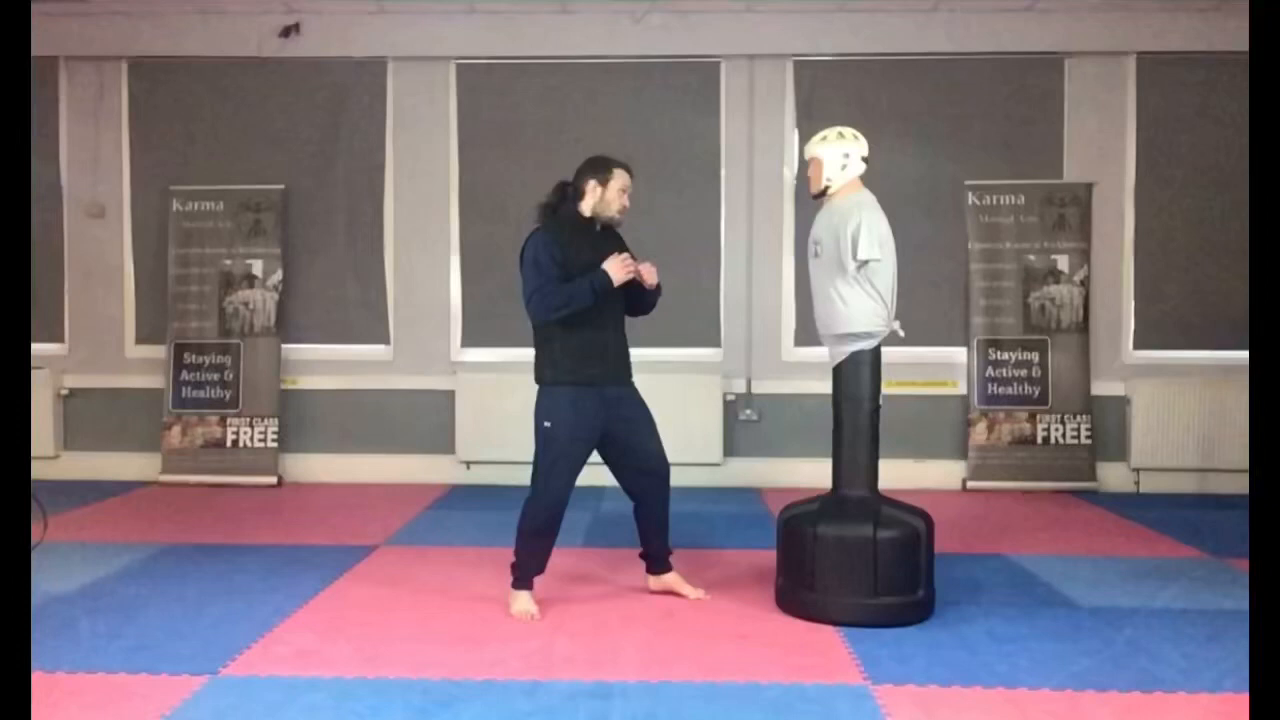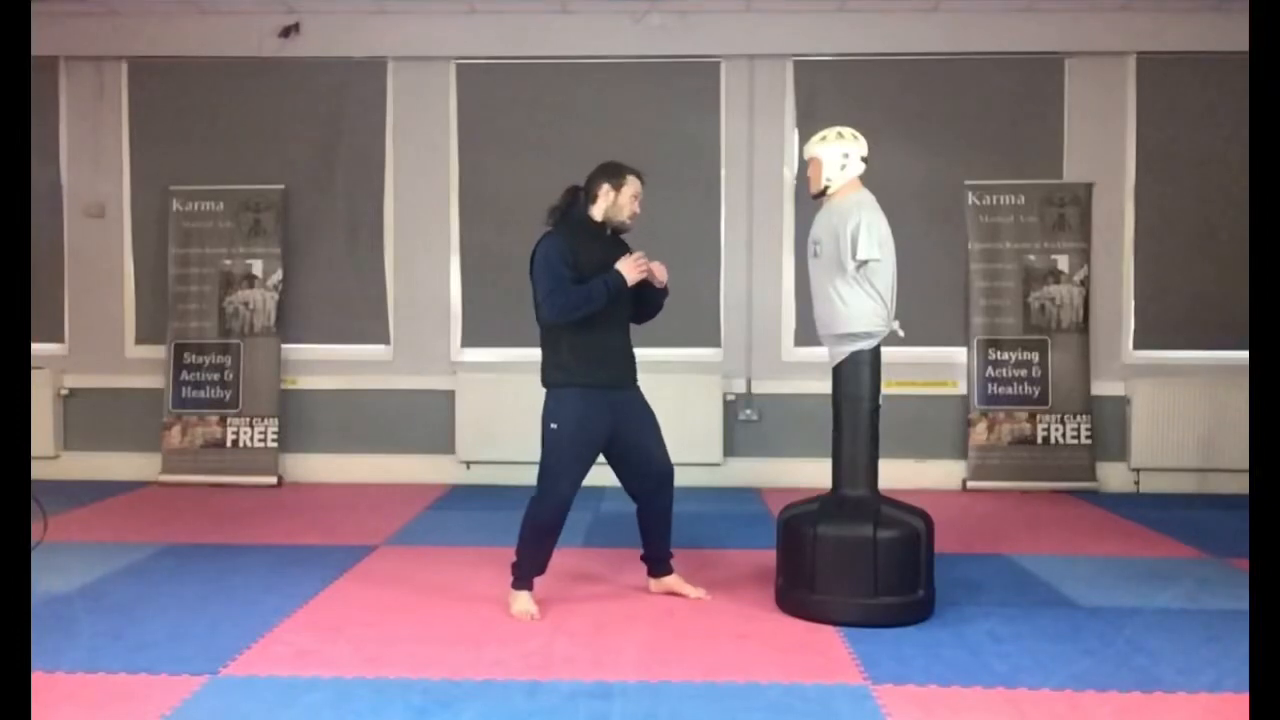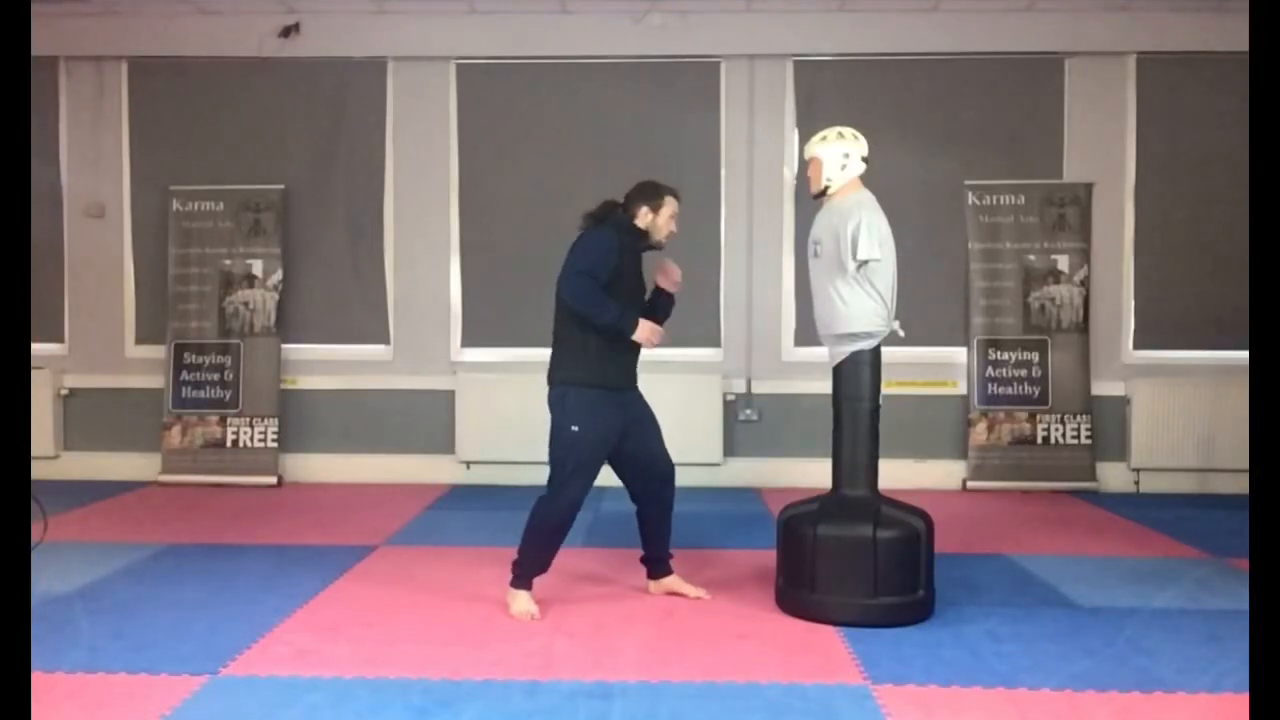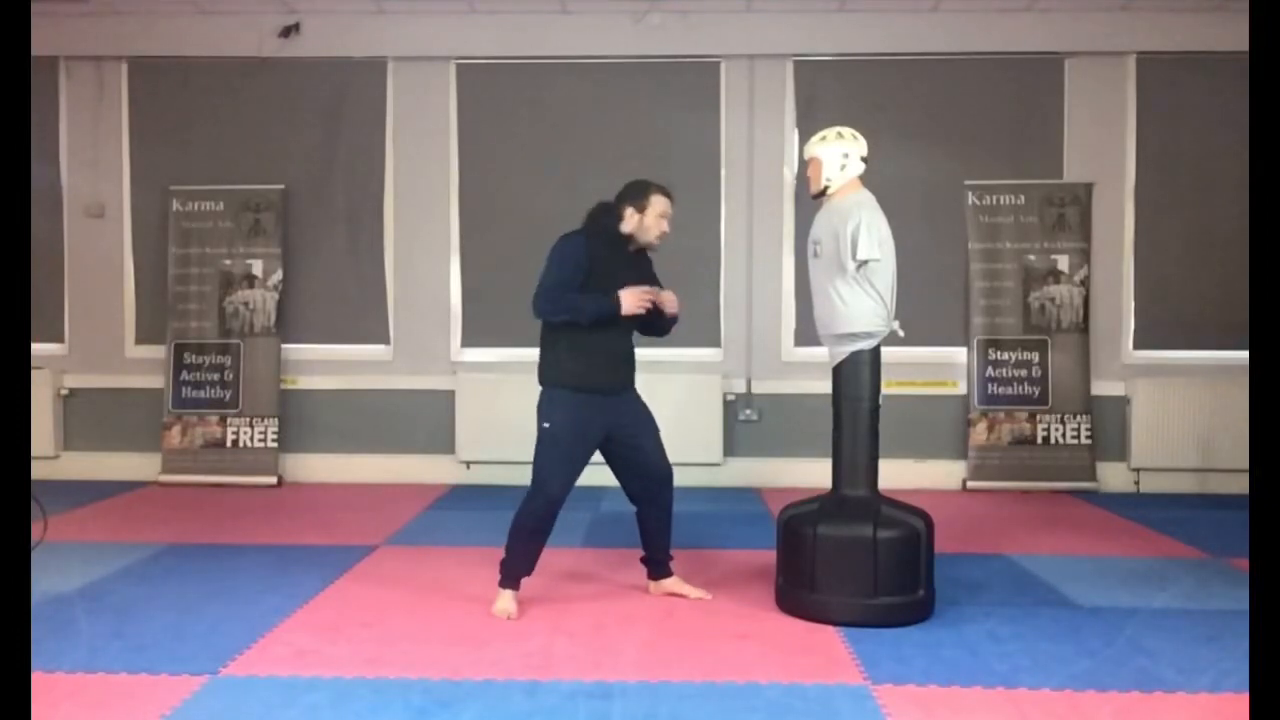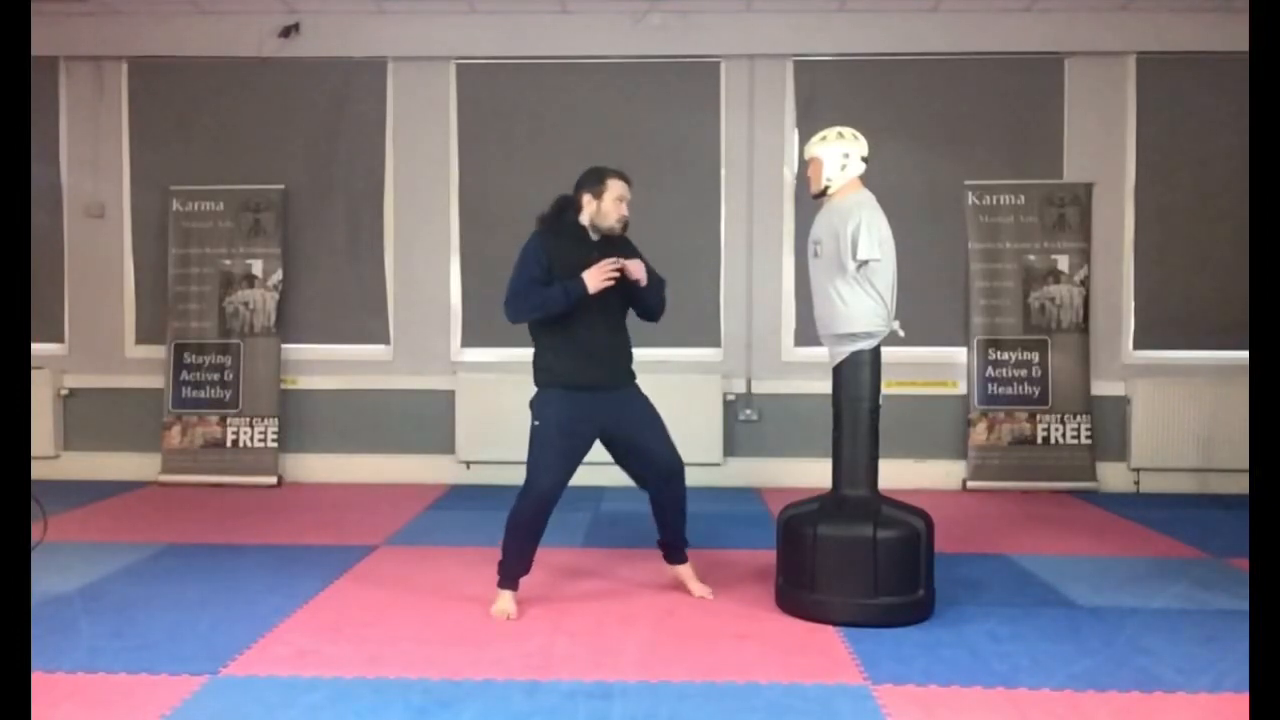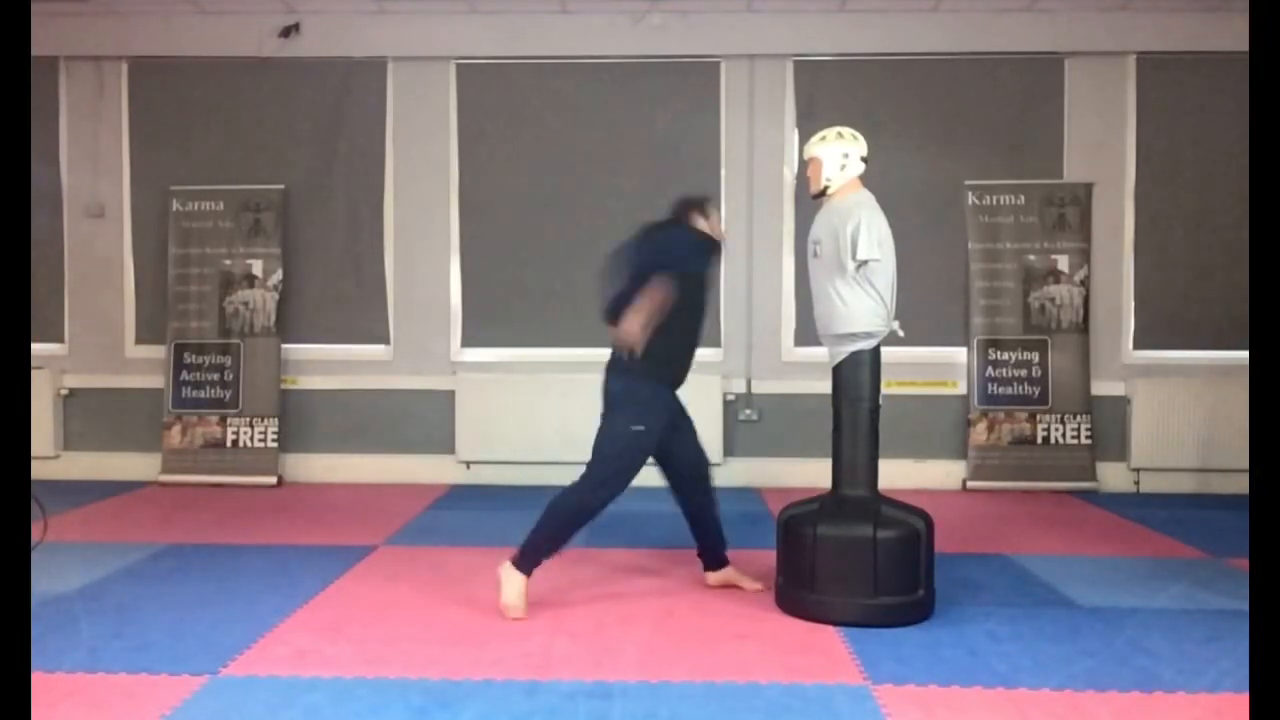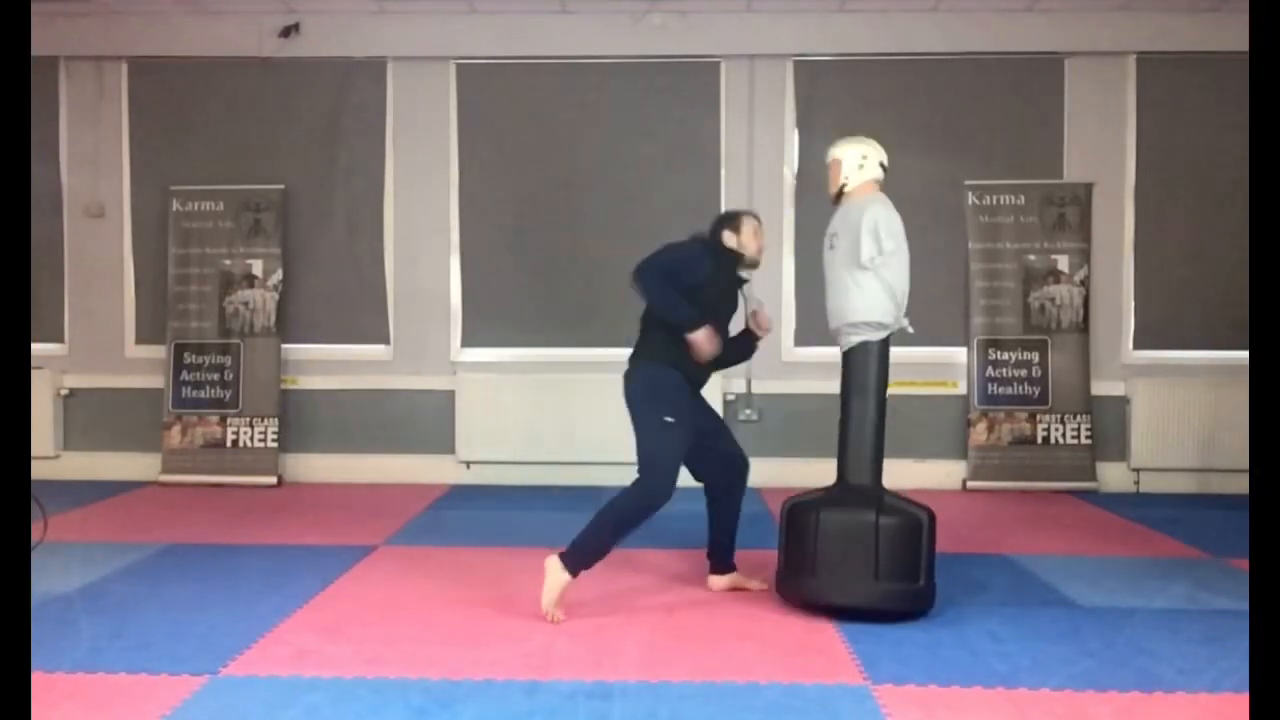
dt=0.4s
person 1, frame 1
left shoulder: (610, 241)
right shoulder: (546, 240)
left elbow: (633, 306)
right elbow: (541, 304)
left wrist: (648, 286)
right wrist: (602, 280)
left hip: (616, 387)
right hip: (566, 392)
left knee: (652, 472)
right knee: (551, 489)
left ankle: (659, 570)
right ankle: (522, 586)
person 1, frame 2
left shoulder: (616, 246)
right shoulder: (558, 243)
left elbow: (636, 313)
right elbow: (556, 307)
left wrist: (655, 287)
right wrist: (617, 280)
left hip: (622, 389)
right hip: (574, 394)
left knee: (656, 476)
right knee: (556, 489)
left ankle: (661, 573)
right ankle: (521, 587)
person 1, frame 3
left shoulder: (631, 255)
right shoulder: (605, 240)
right elbow: (573, 288)
left wrist: (662, 295)
right wrist: (628, 322)
left hip: (621, 392)
right hip: (581, 392)
left knee: (657, 477)
right knee: (567, 489)
left ankle: (660, 573)
right ankle: (521, 586)
person 1, frame 4
left shoulder: (639, 263)
right shoulder: (578, 247)
left elbow: (648, 327)
right elbow: (547, 303)
left wrist: (666, 313)
right wrist: (614, 302)
left hip: (620, 394)
right hip: (569, 396)
left knee: (655, 478)
right knee: (548, 490)
left ankle: (660, 575)
right ankle: (508, 586)
person 1, frame 5
left shoulder: (621, 248)
right shoulder: (546, 245)
left elbow: (654, 310)
right elbow: (517, 306)
left wrist: (645, 280)
right wrist: (579, 286)
left hip: (619, 390)
right hip: (563, 395)
left knee: (667, 470)
right knee: (541, 488)
left ankle: (679, 563)
right ankle: (507, 587)
person 1, frame 6
left shoulder: (674, 255)
right shoulder: (681, 240)
left elbow: (616, 311)
right wrist: (649, 295)
left hip: (655, 392)
right hip: (638, 387)
left knee: (693, 475)
right knee: (603, 482)
left ankle: (717, 567)
right ankle: (519, 572)
person 1, frame 7
left shoulder: (727, 281)
right shoulder: (700, 256)
left elbow: (716, 355)
right elbow: (648, 274)
left wrist: (751, 337)
right wrist: (693, 325)
left hip: (684, 392)
right hip: (658, 384)
left knee: (729, 469)
right knee: (657, 484)
left ankle: (721, 570)
right ankle: (566, 566)
person 2, frame 1
left shoulder: (860, 210)
right shoulder: (833, 209)
left elbow: (876, 273)
left wrist: (878, 321)
left hip: (858, 338)
right hip: (845, 338)
left knee: (857, 426)
right knee: (847, 426)
person 2, frame 2
left shoulder: (860, 212)
right shoulder: (833, 211)
left elbow: (879, 278)
left wrist: (882, 326)
left hip: (858, 340)
right hip: (845, 339)
person 2, frame 3
left shoulder: (861, 211)
right shoulder: (833, 210)
left elbow: (877, 275)
left wrist: (878, 324)
left hip: (859, 336)
right hip: (844, 336)
person 2, frame 4
left shoulder: (861, 212)
right shoulder: (832, 210)
left elbow: (877, 275)
left wrist: (878, 324)
left hip: (859, 335)
right hip: (843, 335)
person 2, frame 5
left shoulder: (862, 211)
right shoulder: (833, 210)
left elbow: (876, 277)
left wrist: (880, 324)
left hip: (858, 337)
right hip: (845, 337)
person 2, frame 6
left shoulder: (860, 212)
right shoulder: (832, 210)
left elbow: (876, 276)
left wrist: (876, 322)
left hip: (858, 337)
right hip: (843, 336)
person 2, frame 7
left shoulder: (875, 212)
right shoulder: (851, 210)
left elbow: (893, 271)
left wrist: (890, 316)
left hip: (869, 329)
right hip: (856, 328)
